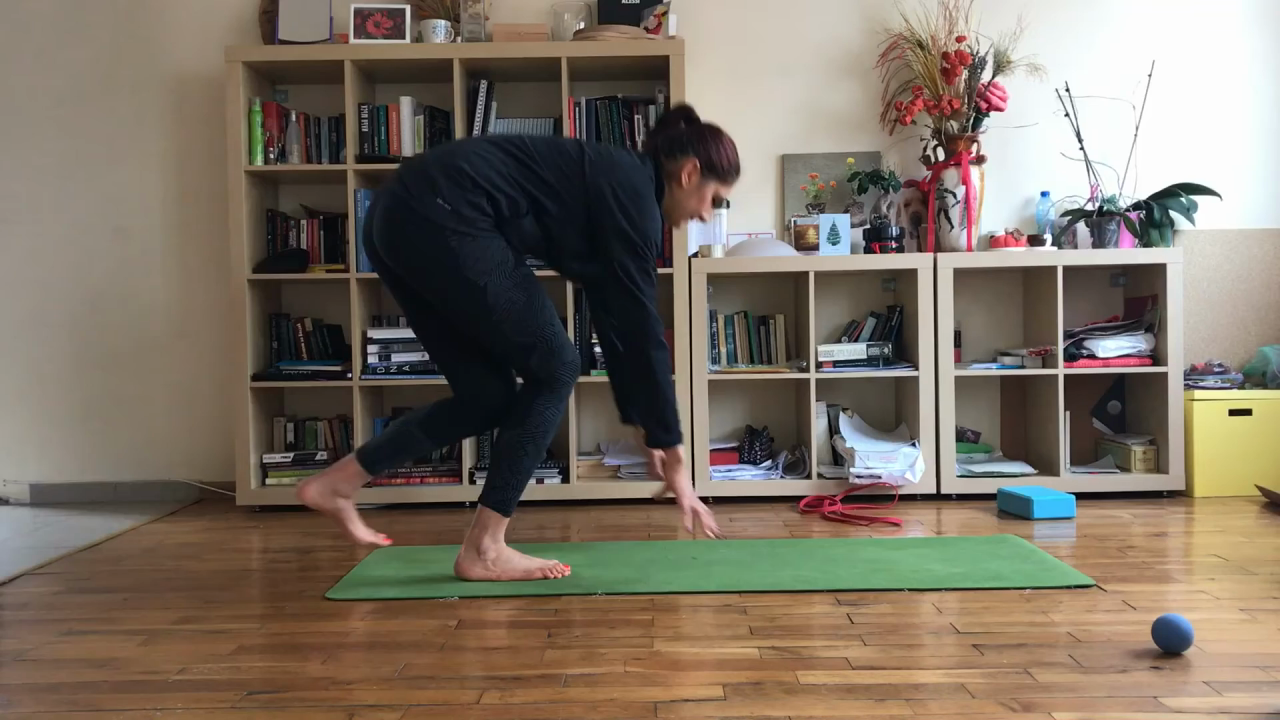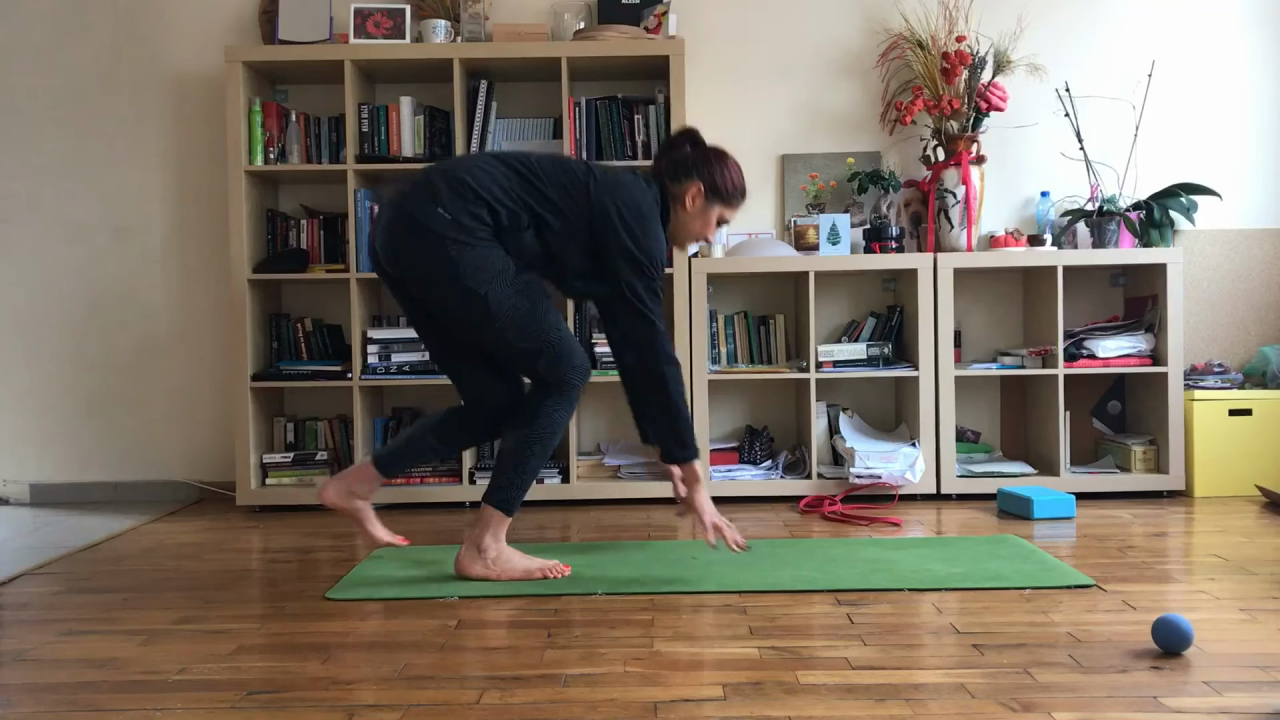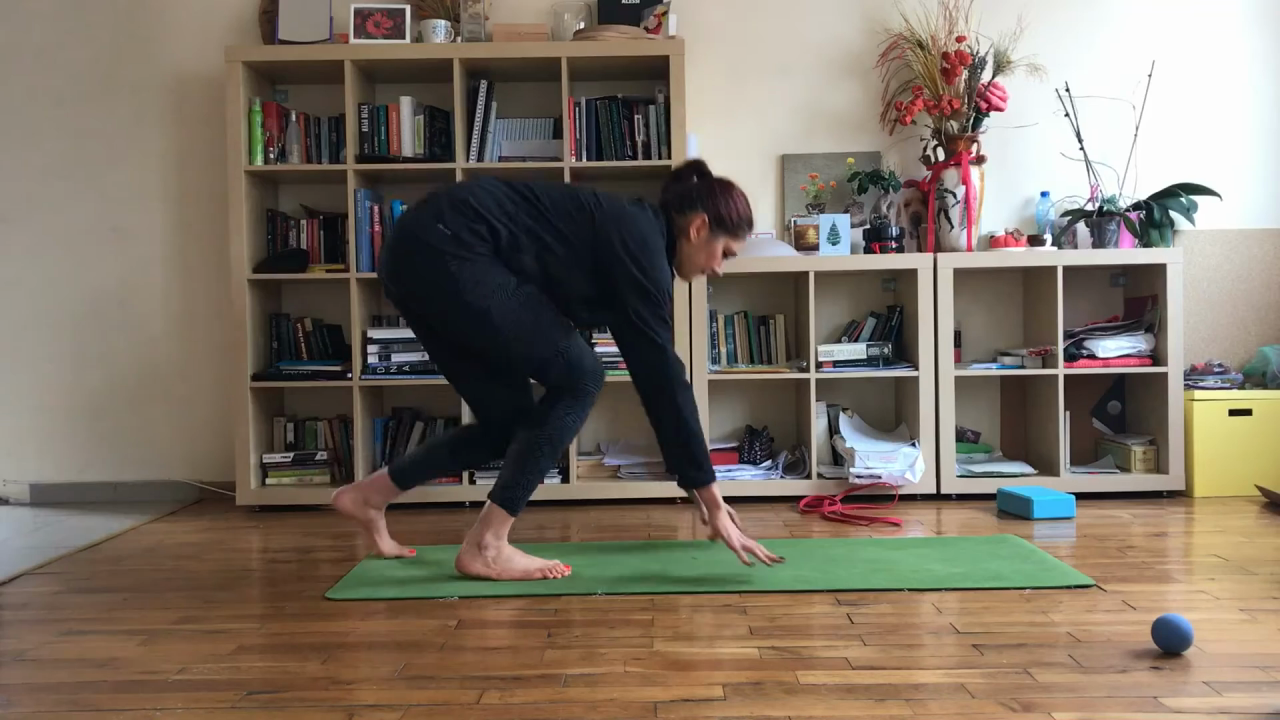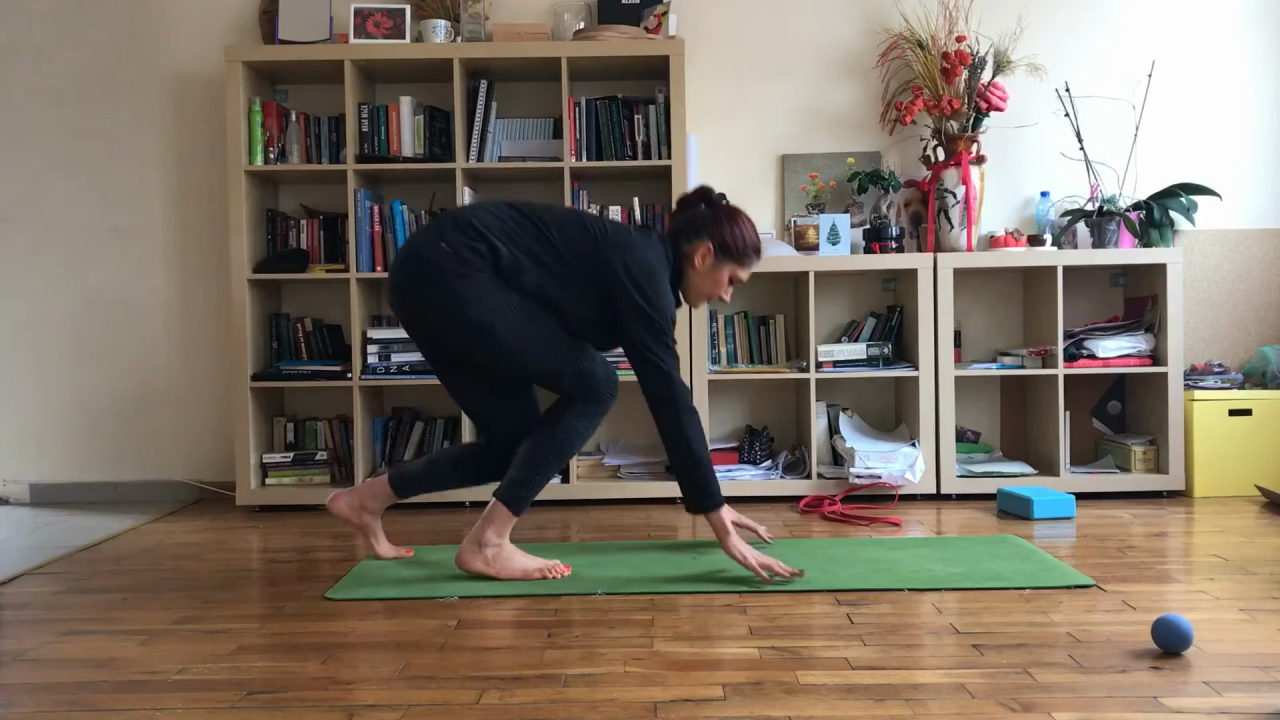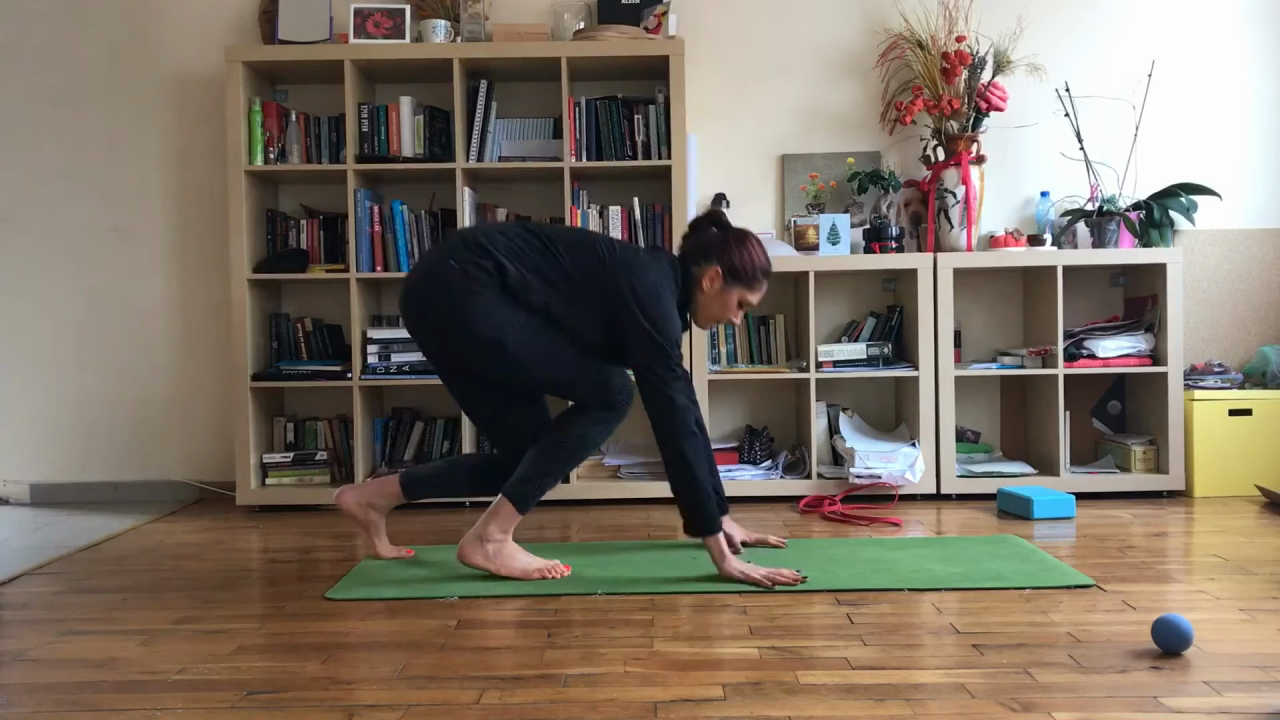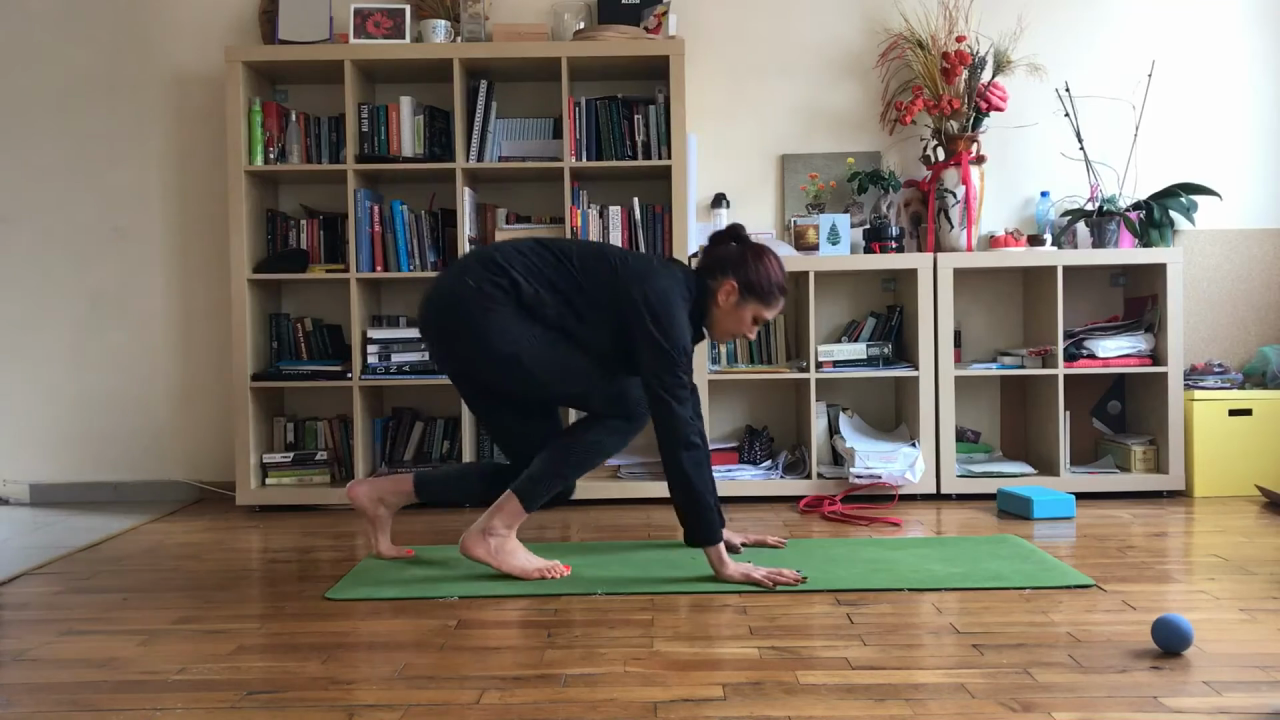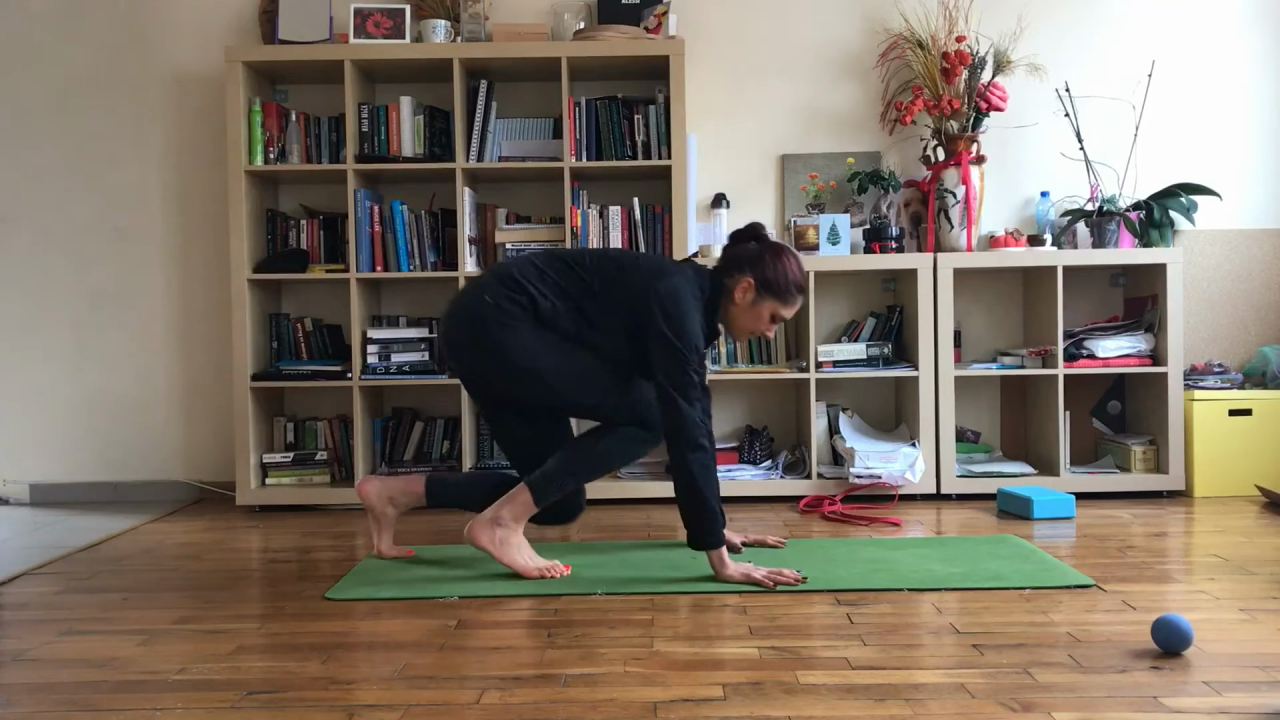
dt=0.1s
person 1, frame 1
left shoulder: (614, 184)
right shoulder: (632, 189)
left elbow: (614, 318)
right elbow: (642, 327)
left wrist: (648, 428)
right wrist: (673, 452)
left hip: (402, 219)
right hip: (439, 220)
left knee: (491, 397)
right knee: (554, 368)
left ankle: (338, 482)
right ankle: (483, 547)
person 1, frame 2
left shoulder: (620, 202)
right shoulder: (636, 209)
left elbow: (627, 335)
right elbow: (651, 345)
left wrist: (665, 450)
right wrist: (691, 473)
left hip: (409, 229)
right hip: (443, 229)
left knee: (499, 403)
right knee: (563, 372)
left ankle: (355, 485)
right ankle: (485, 547)
person 1, frame 3
left shoulder: (633, 237)
right shoulder: (640, 241)
left elbow: (654, 370)
right elbow: (661, 373)
left wrist: (700, 480)
right wrist: (708, 498)
left hip: (421, 255)
right hip: (445, 251)
left knee: (512, 423)
right knee: (577, 380)
left ankle: (366, 495)
right ankle: (487, 545)
person 1, frame 4
left shoulder: (641, 263)
right shoulder: (643, 268)
left elbow: (665, 393)
right elbow: (669, 398)
left wrist: (713, 503)
right wrist: (720, 525)
left hip: (429, 273)
right hip: (448, 269)
left knee: (514, 442)
right knee: (592, 387)
left ankle: (365, 500)
right ankle: (488, 543)
person 1, frame 5
left shoulder: (659, 288)
right shoulder: (649, 289)
left elbow: (680, 413)
right elbow: (673, 420)
left wrist: (716, 518)
right wrist: (720, 549)
left hip: (452, 293)
right hip: (455, 287)
left knee: (531, 458)
right knee: (607, 397)
left ankle: (372, 498)
right ankle: (490, 537)
person 1, frame 6
left shoulder: (672, 299)
right shoulder: (663, 299)
left elbow: (683, 422)
right elbow: (676, 430)
left wrist: (716, 527)
right wrist: (719, 555)
left hip: (470, 309)
right hip: (474, 305)
left knee: (548, 480)
right knee: (625, 406)
left ankle: (383, 494)
right ankle: (495, 532)
person 1, frame 7
left shoulder: (694, 304)
right shoulder: (677, 299)
left elbow: (695, 421)
right elbow: (685, 428)
left wrist: (711, 527)
right wrist: (718, 557)
left hip: (498, 331)
right hip: (492, 321)
left knee: (557, 501)
right knee: (647, 416)
left ankle: (391, 493)
right ankle: (501, 523)
